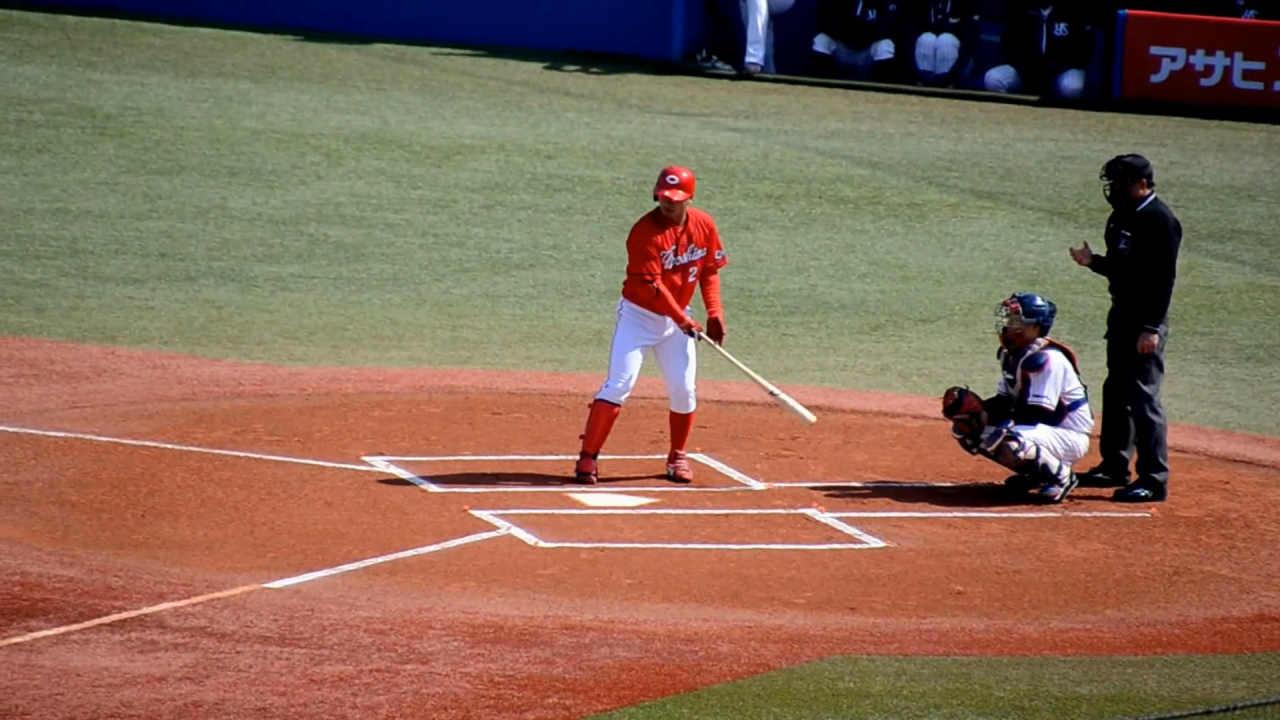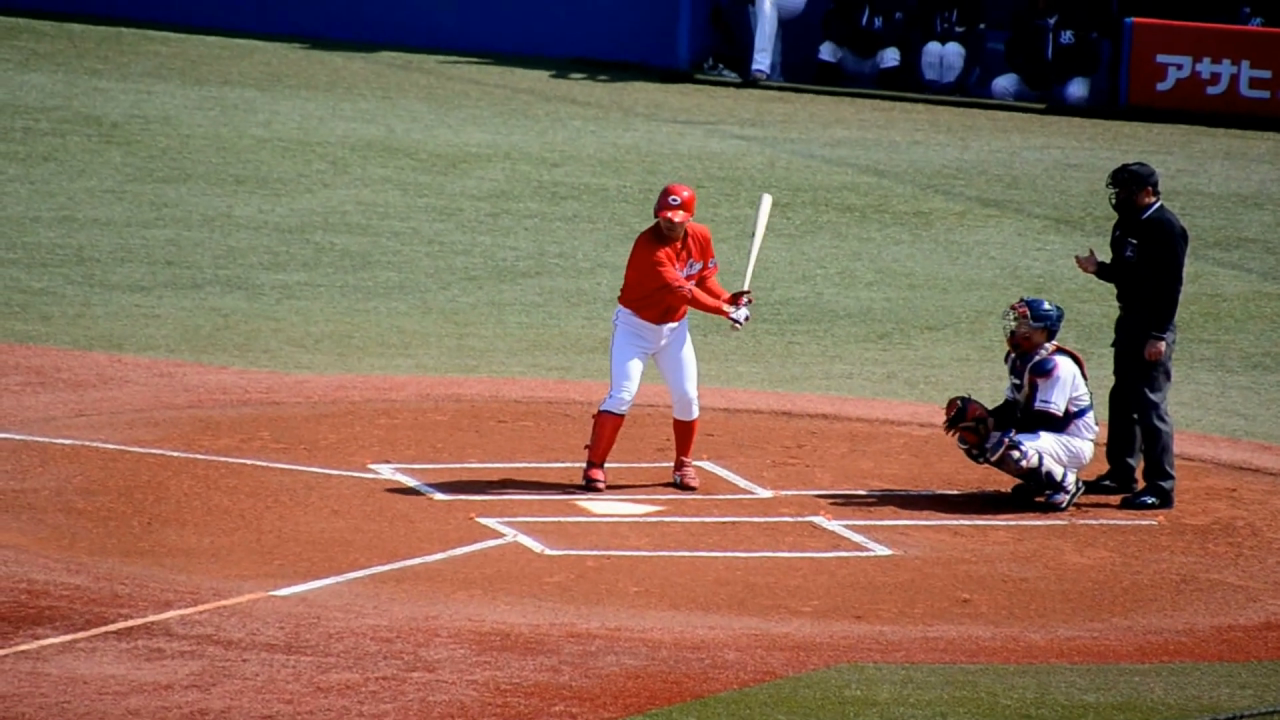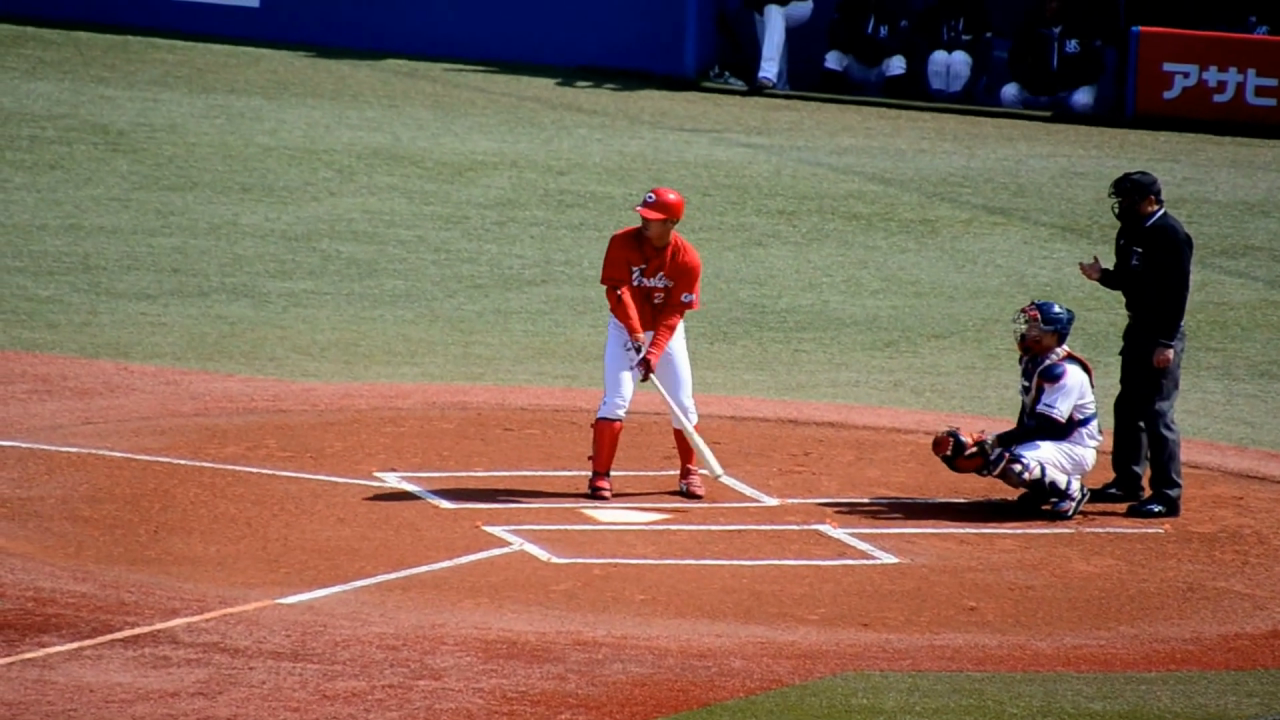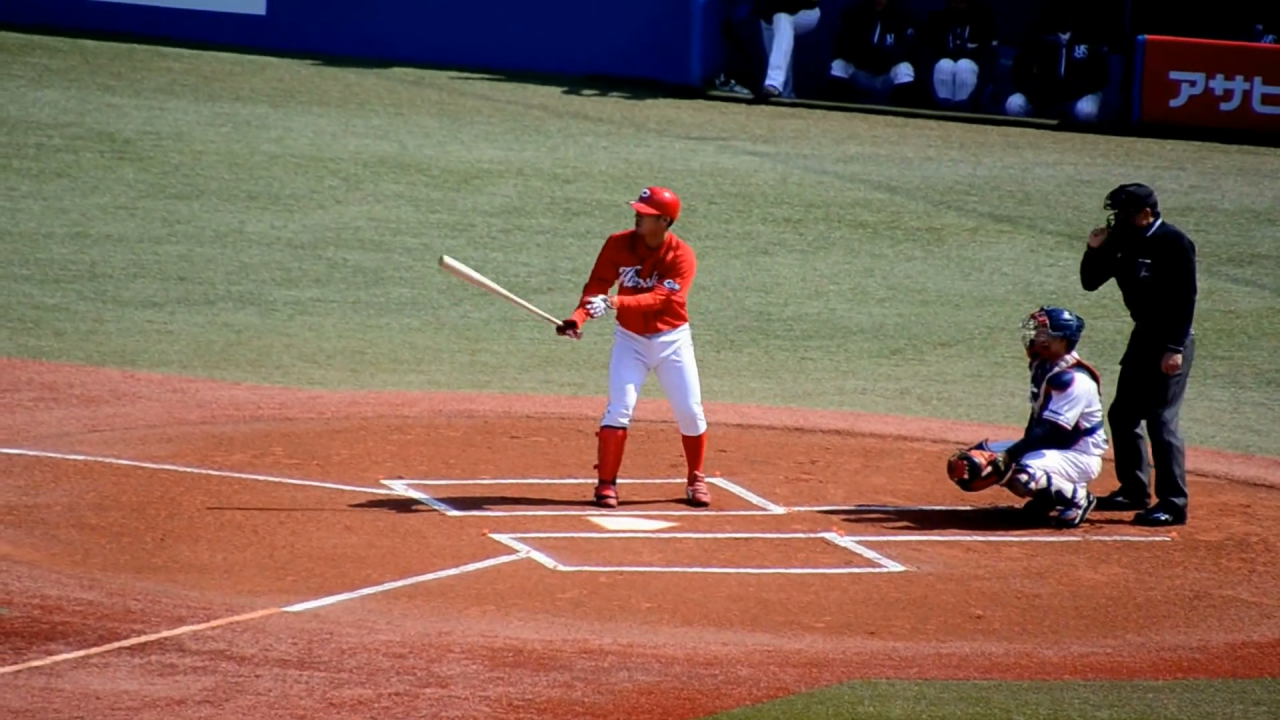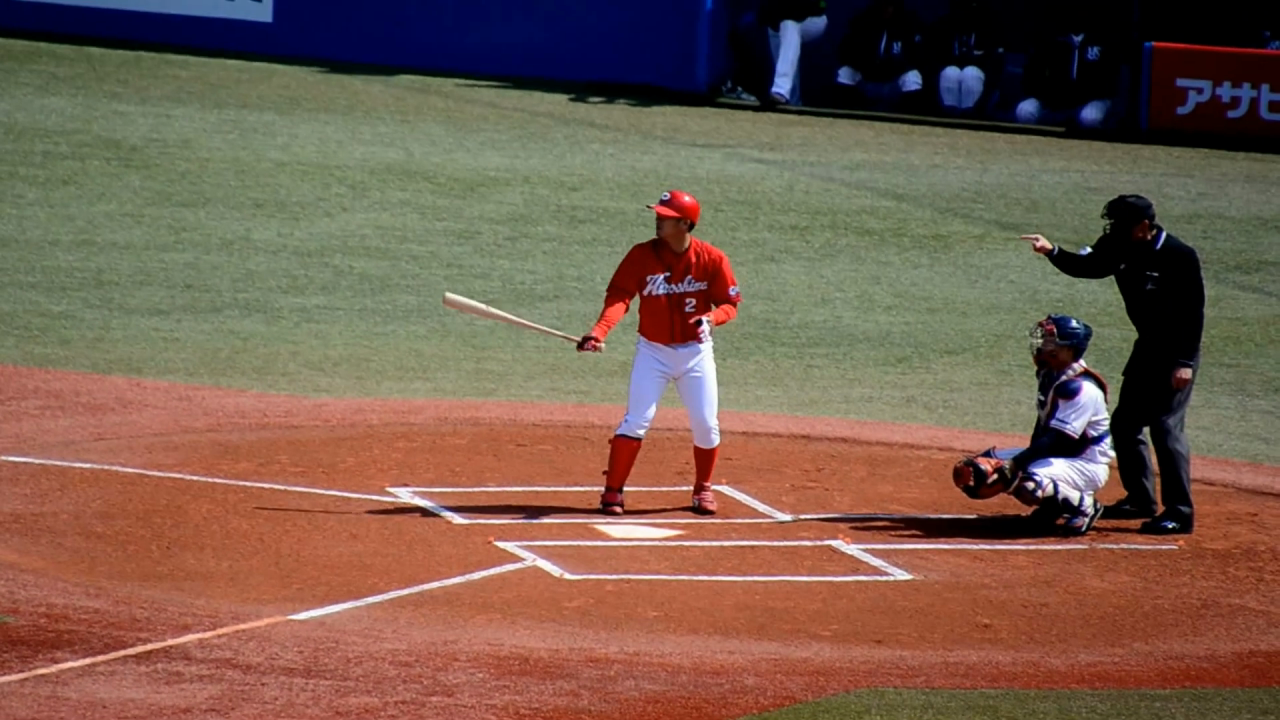
dt=0.3s
person 1, frame 1
left shoulder: (1159, 220)
right shoulder: (1120, 215)
left elbow: (1164, 278)
left wrist: (1151, 328)
right wrist: (1093, 261)
left hip: (1144, 319)
right hip: (1120, 313)
left knee: (1143, 396)
right knee: (1115, 392)
left ankle: (1153, 480)
right ankle: (1114, 466)
person 1, frame 2
left shoulder: (1166, 228)
right shoulder: (1127, 223)
left elbow: (1171, 286)
left wrist: (1159, 335)
right wrist: (1098, 269)
left hip: (1152, 327)
right hip: (1128, 321)
left knee: (1150, 404)
right knee: (1122, 399)
left ankle: (1161, 488)
right ankle: (1122, 474)
person 1, frame 3
left shoulder: (1170, 234)
right shoulder: (1129, 231)
left elbow: (1177, 292)
left wrist: (1166, 342)
right wrist: (1102, 275)
left hip: (1162, 335)
right hip: (1137, 329)
left knee: (1157, 412)
right knee: (1127, 407)
left ankle: (1167, 496)
right ankle: (1128, 482)
person 1, frame 4
left shoulder: (1173, 243)
right shoulder: (1120, 241)
left elbow: (1185, 297)
right elbow: (1089, 282)
left wrist: (1175, 347)
right wrist: (1094, 251)
left hip: (1169, 341)
right hip: (1143, 336)
left knee: (1161, 419)
right knee: (1122, 414)
left ankle: (1174, 503)
right ankle: (1134, 490)
person 1, frame 5
left shoulder: (1179, 256)
right shoulder: (1119, 248)
left elbow: (1194, 312)
right elbow: (1086, 265)
left wrist: (1185, 362)
right wrist: (1052, 251)
left hip: (1176, 353)
right hip: (1146, 347)
left knee: (1165, 425)
right knee: (1124, 423)
left ankle: (1180, 512)
right ankle: (1140, 499)
person 2, frame 1
left shoulder: (704, 225)
right shoulder: (645, 232)
left elbow: (709, 272)
right elbow: (652, 286)
left wrist: (714, 314)
right wrist: (686, 322)
left hip: (676, 319)
right hip: (638, 315)
left knee: (683, 391)
right knee: (618, 386)
left ankle: (677, 456)
right ankle: (587, 456)
person 2, frame 2
left shoulder: (700, 236)
right shoulder: (648, 247)
left elbow: (703, 276)
right elbow: (680, 291)
left wrist: (728, 298)
right wrist: (725, 310)
left hip: (674, 327)
right hip: (635, 325)
left knee: (686, 397)
right knee: (621, 396)
left ankle: (683, 464)
right ankle: (594, 465)
person 2, frame 3
left shoulder: (687, 259)
right shoulder: (622, 242)
left elbow: (674, 314)
right elbow: (620, 293)
left wrist: (655, 352)
right wrist: (636, 335)
left hip: (667, 334)
right hip: (625, 333)
left knee: (682, 404)
right knee: (616, 402)
left ankle: (689, 472)
right ankle: (600, 474)
person 2, frame 4
left shoulder: (682, 256)
right shoulder: (618, 244)
left elbow: (660, 299)
right elbow: (598, 286)
left wrist: (614, 303)
right wrist: (579, 316)
left hip: (672, 340)
right hip: (630, 339)
left knee: (690, 411)
right knee: (619, 410)
left ankle: (696, 479)
right ankle: (606, 482)
person 2, frame 5
left shoulder: (712, 258)
right shoulder: (641, 255)
left elbow: (728, 304)
right elbow: (619, 297)
left wrist: (710, 319)
right wrist: (599, 331)
left hip: (696, 352)
right hip: (653, 351)
left knee: (706, 426)
right knee: (636, 422)
left ankle: (703, 488)
right ankle: (613, 491)
person 3, frame 1
left shoulder: (1047, 359)
right shoulder: (1011, 354)
left elbow: (1037, 415)
right elbow: (1003, 403)
left wrist: (985, 417)
right wrist: (972, 409)
left hip: (1069, 436)
right hip: (1039, 430)
left knee: (1010, 442)
right knee: (965, 429)
left ankle: (1060, 475)
right ankle: (1032, 471)
person 3, frame 2
left shoulder: (1055, 365)
right shoulder: (1018, 359)
left elbow: (1044, 421)
right elbow: (1010, 407)
left wrist: (993, 423)
left hip: (1073, 443)
right hip: (1045, 436)
left knee: (1013, 452)
left ankle: (1066, 482)
right ankle: (1038, 480)
person 3, frame 3
left shoulder: (1064, 371)
right shoulder: (1033, 362)
left elbow: (1039, 426)
left wrist: (996, 441)
right wrist: (1004, 441)
left hip: (1075, 450)
right hip: (1039, 443)
left knee: (1017, 466)
right knee: (972, 451)
left ankle: (1071, 489)
right ankle: (1038, 488)
person 3, frame 4
left shoulder: (1073, 379)
right shoulder: (1042, 367)
left elbow: (1049, 431)
left wrist: (1007, 456)
right wrist: (1023, 451)
left hip: (1078, 457)
right hip: (1047, 448)
left knee: (1022, 475)
right knee: (979, 456)
left ankle: (1077, 497)
right ankle: (1047, 495)
person 3, frame 5
left shoulder: (1080, 387)
right shoulder: (1049, 375)
left elbow: (1056, 440)
left wrist: (1014, 464)
right wrist: (1029, 458)
left hip: (1085, 465)
right hip: (1053, 455)
left knee: (1028, 482)
left ankle: (1083, 505)
right ankle: (1054, 503)
